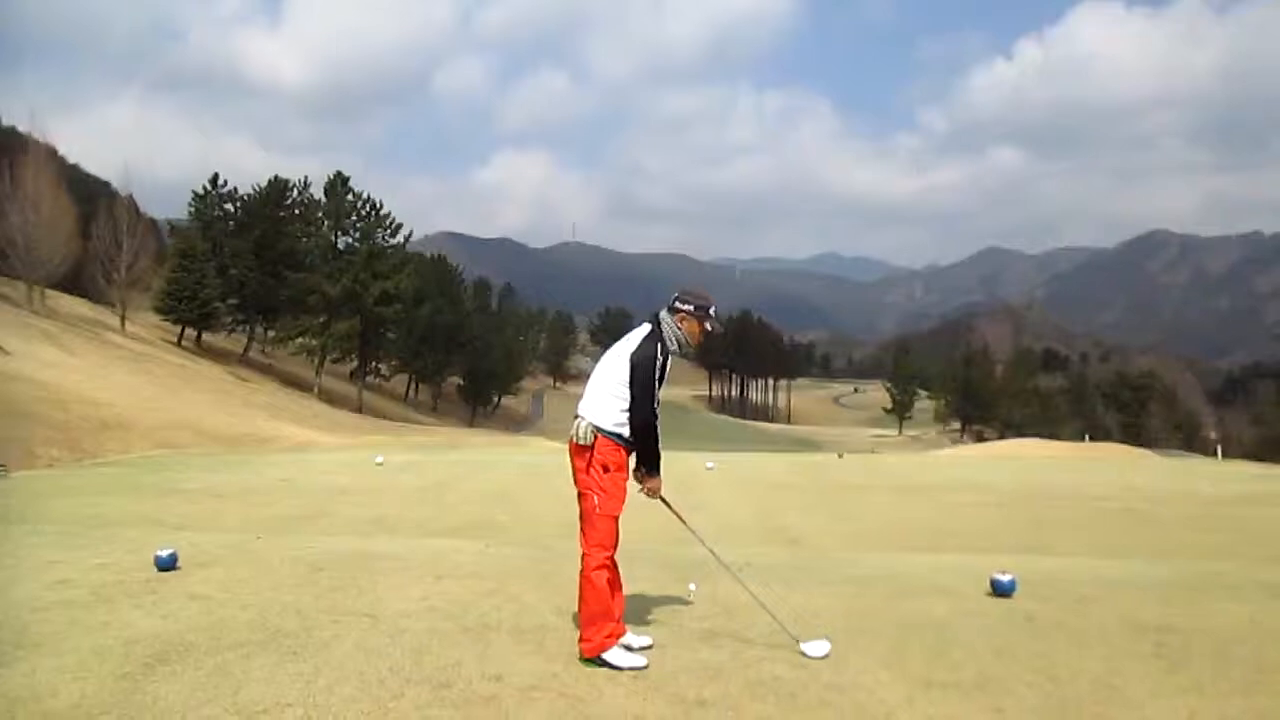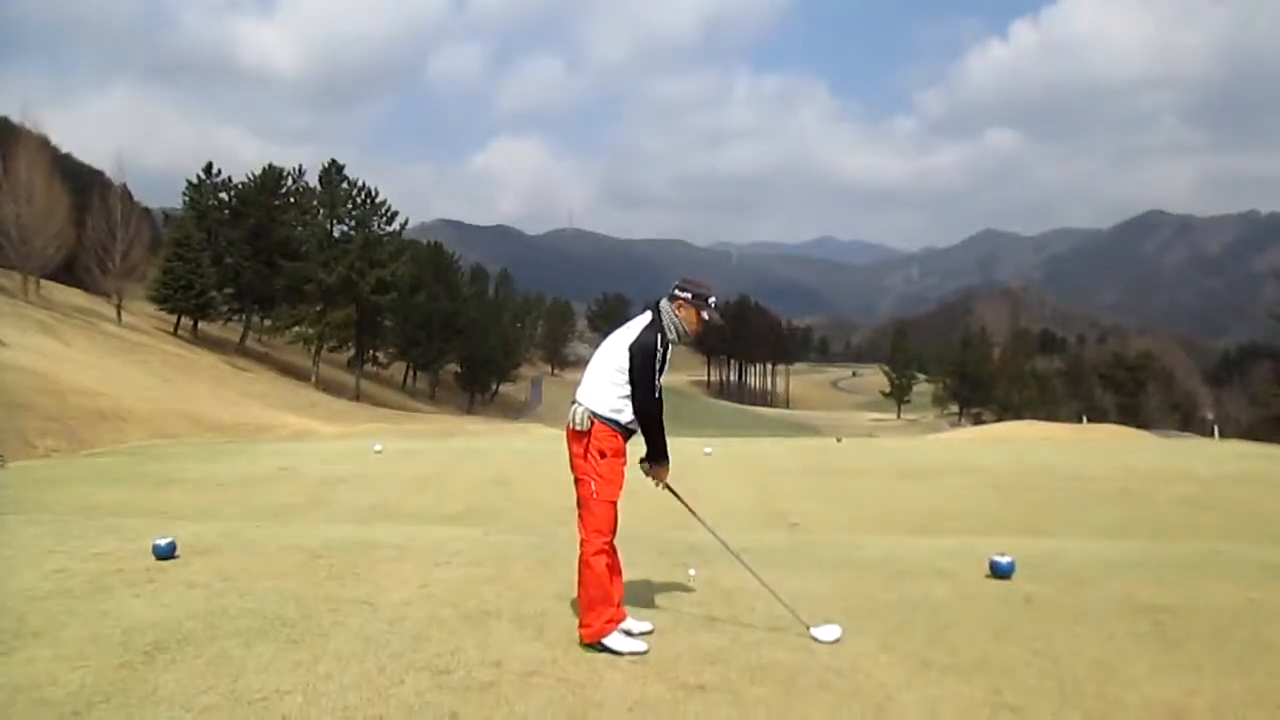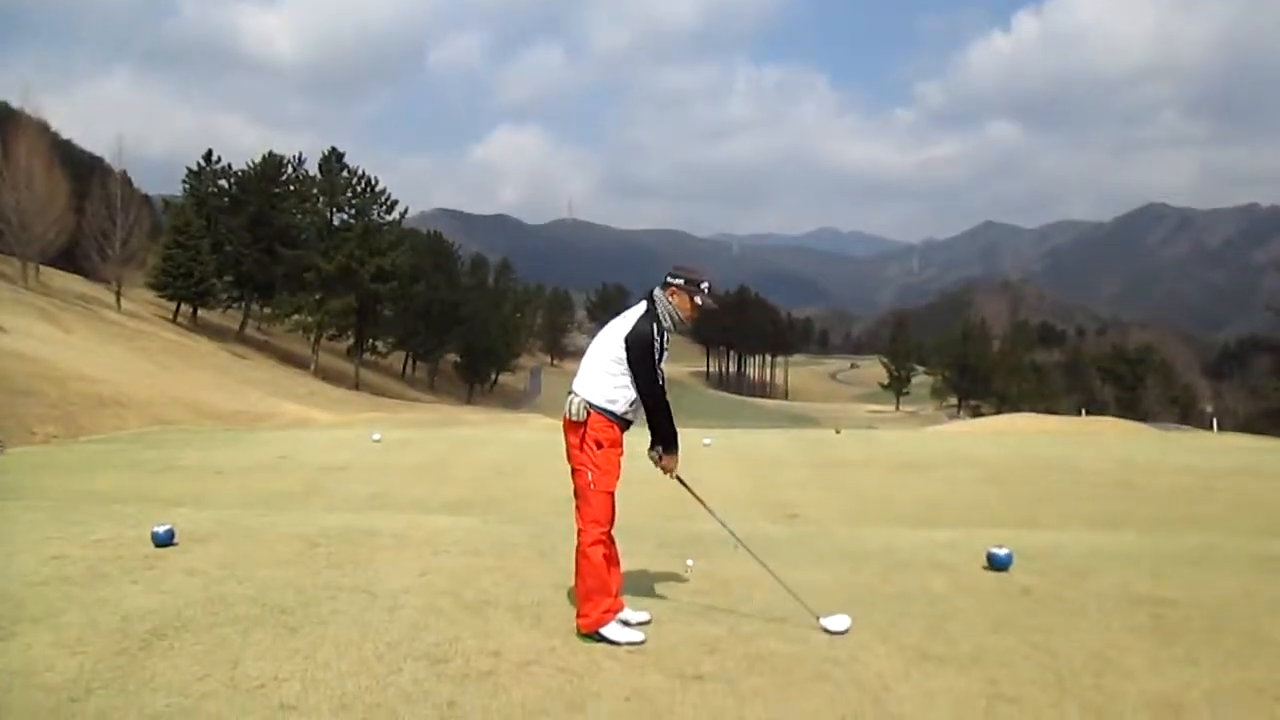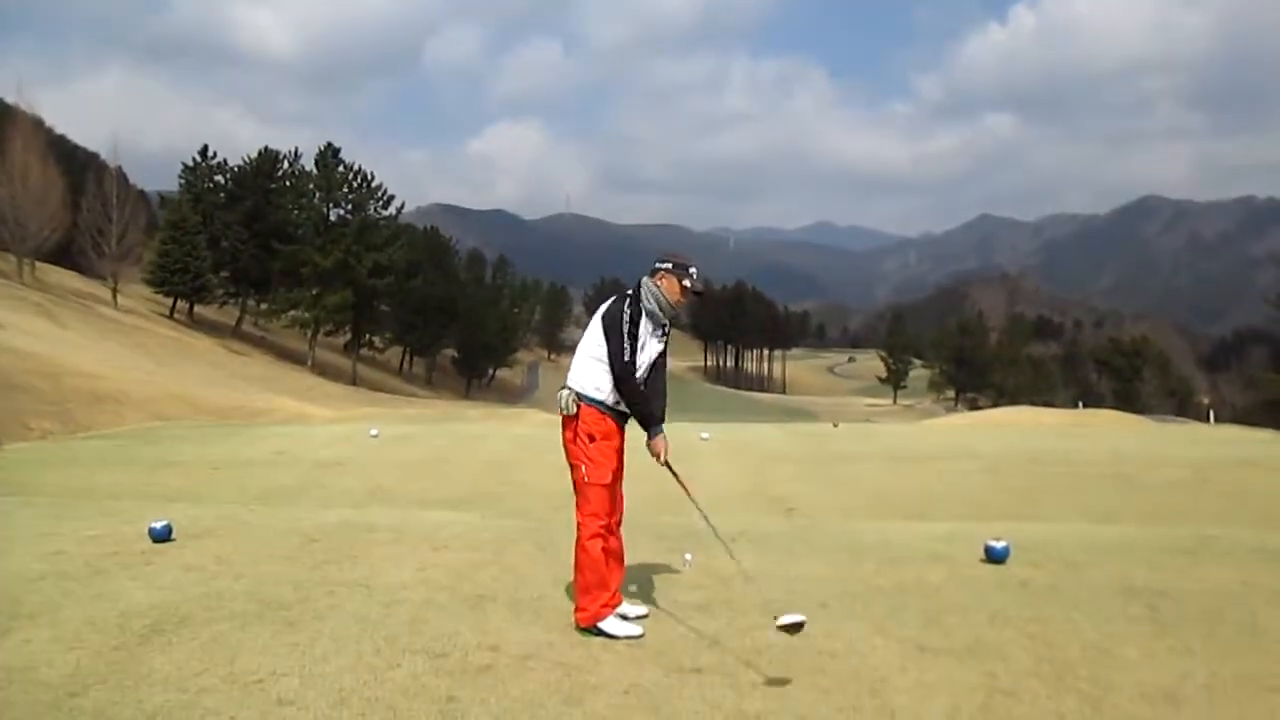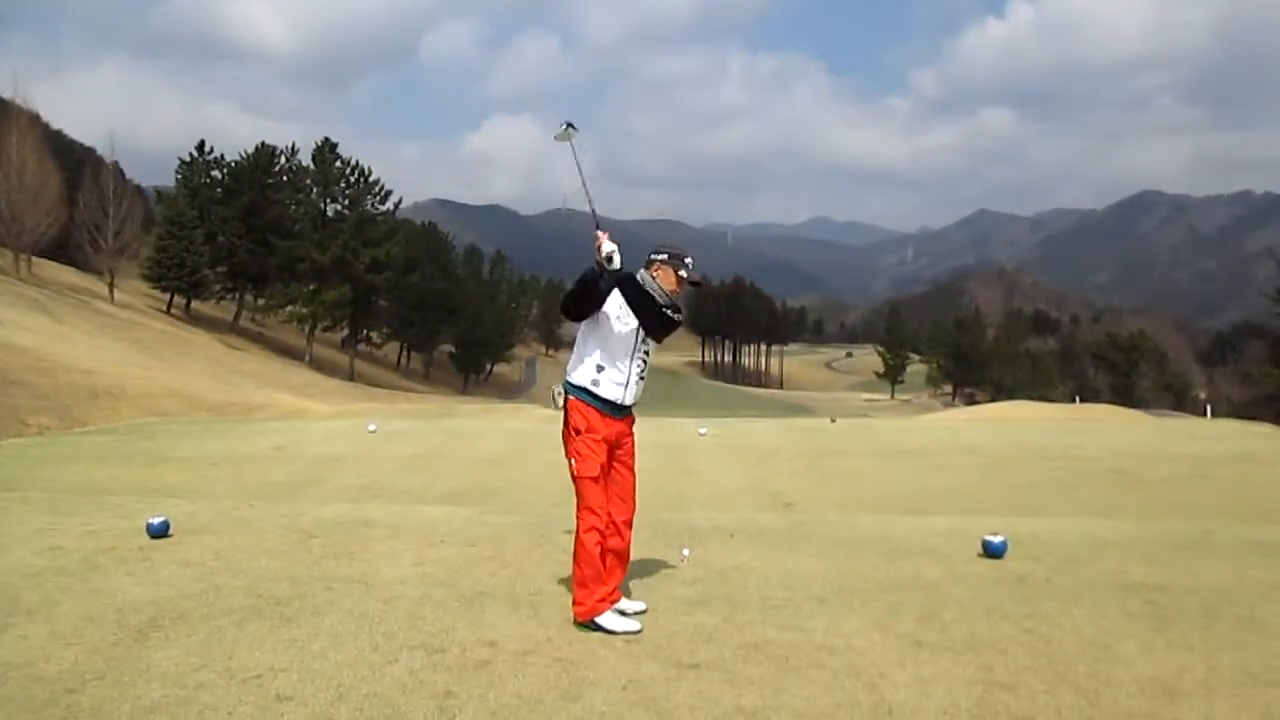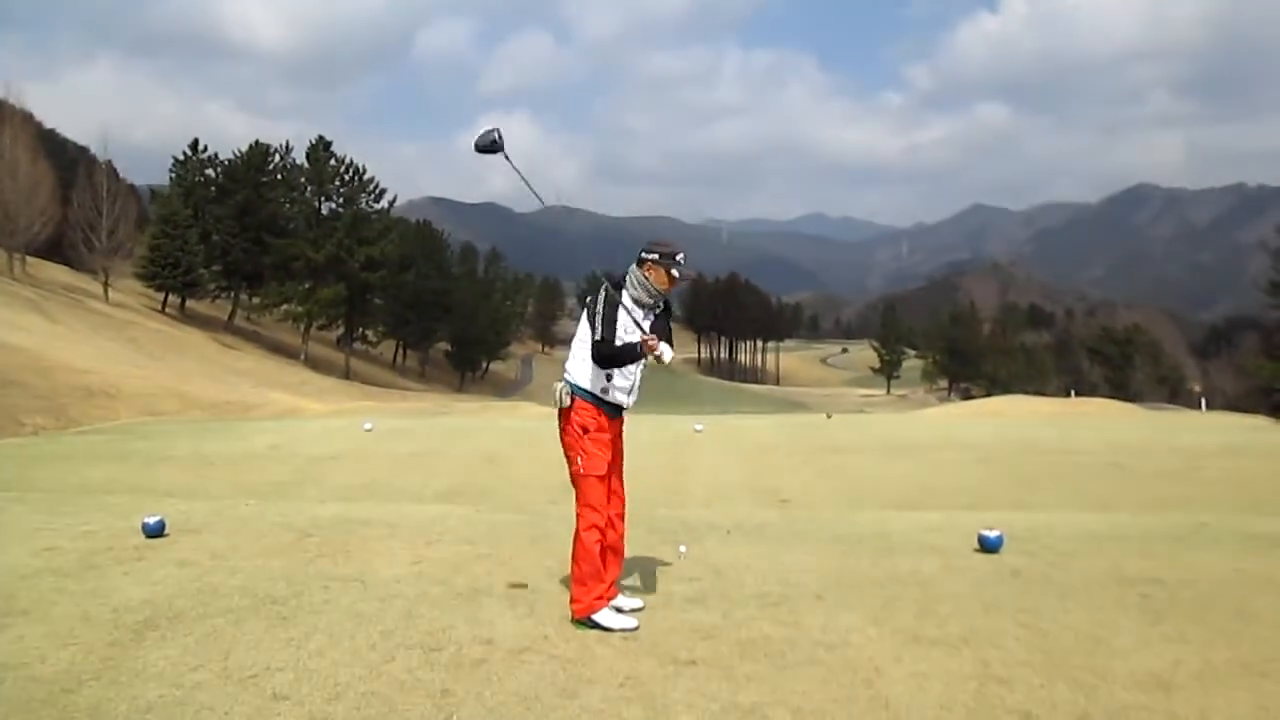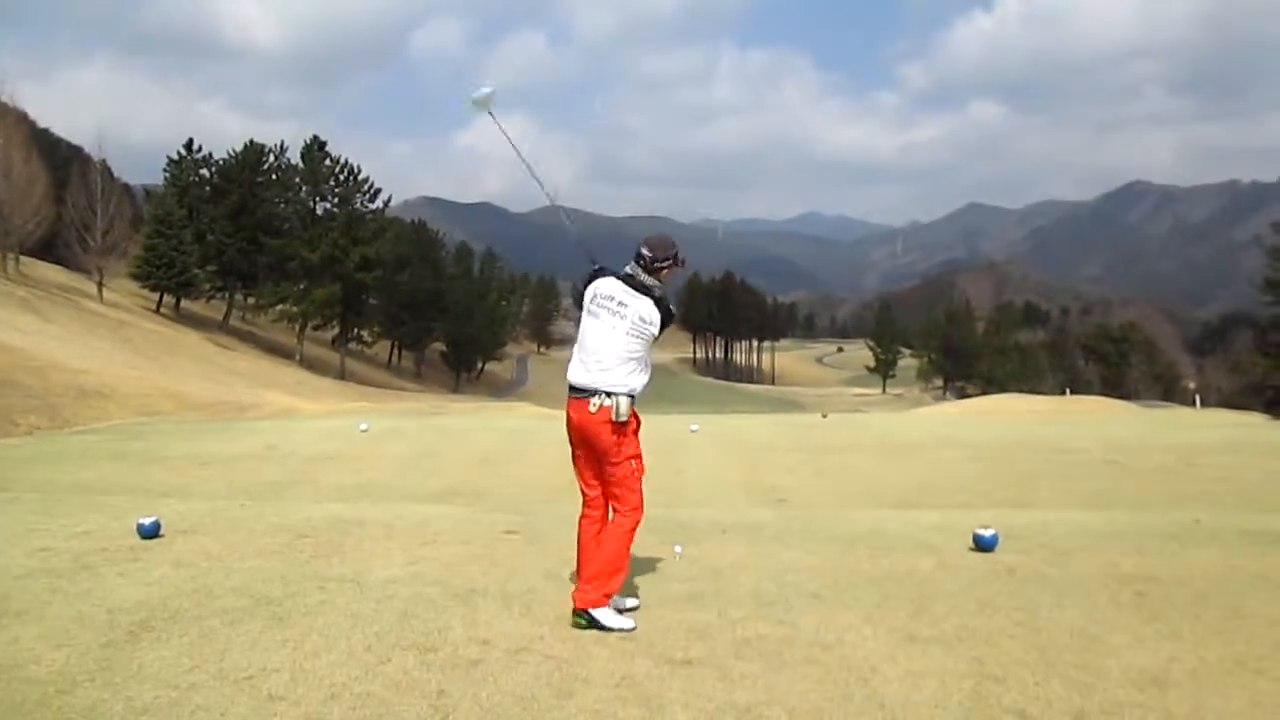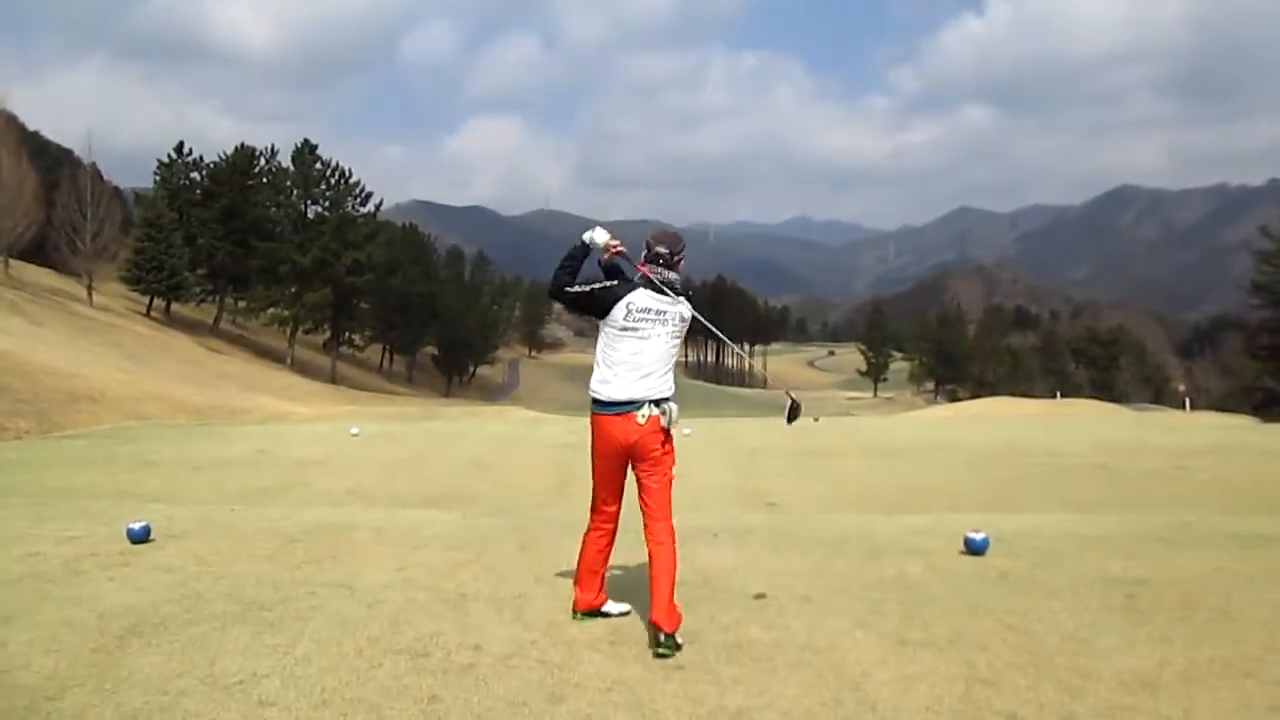
dt=0.4s
person 1, frame 1
left shoulder: (651, 342)
right shoulder: (651, 349)
left elbow: (642, 412)
right elbow: (642, 415)
left wrist: (644, 464)
right wrist: (652, 470)
left hip: (606, 448)
right hip: (600, 448)
left knee: (606, 544)
right knee: (598, 545)
left ankle: (611, 628)
right ankle: (597, 642)
person 1, frame 2
left shoulder: (653, 333)
right shoulder: (650, 339)
left elbow: (648, 402)
right elbow: (646, 404)
left wrist: (654, 455)
right wrist: (659, 459)
left hip: (606, 434)
right hip: (596, 434)
left knee: (605, 530)
right knee: (597, 531)
left ankle: (611, 613)
right ankle: (598, 627)
person 1, frame 3
left shoulder: (651, 323)
right shoulder: (646, 330)
left elbow: (651, 392)
right elbow: (652, 394)
left wrist: (657, 443)
right wrist: (669, 447)
left hip: (603, 425)
right hip: (593, 425)
left knee: (603, 520)
right knee: (594, 522)
left ankle: (609, 603)
right ankle: (596, 617)
person 1, frame 4
left shoulder: (659, 324)
right shoulder: (625, 308)
left elbow: (654, 379)
right elbow: (623, 376)
left wrist: (655, 427)
right wrist: (654, 430)
left hip: (610, 421)
right hip: (589, 418)
left knee: (610, 515)
right knee: (594, 516)
left ankle: (608, 598)
right ankle: (593, 611)
person 1, frame 5
left shoulder: (668, 314)
right shoulder: (606, 287)
left elbow: (647, 311)
right elbow: (571, 309)
left wrist: (617, 268)
right wrist: (600, 268)
left hip: (621, 419)
right hip: (586, 413)
left knee: (621, 512)
right knee: (594, 513)
left ankle: (609, 594)
right ankle: (590, 607)
person 1, frame 6
left shoulder: (657, 311)
right shoulder: (609, 297)
left elbow: (664, 344)
right elbow: (603, 355)
left wrist: (661, 350)
right wrist: (639, 348)
left hip: (611, 416)
right hip: (584, 412)
left knee: (613, 509)
right knee: (593, 510)
left ankle: (605, 591)
right ankle: (587, 603)
person 1, frame 7
left shoulder: (598, 283)
right shoulder: (659, 313)
left hip: (578, 405)
right hip: (612, 414)
left knee: (595, 503)
right knee: (627, 508)
left ankle: (596, 590)
right ankle: (592, 599)
person 1, frame 8
left shoulder: (617, 296)
right shoulder: (684, 309)
left elbow: (559, 288)
left wrist: (589, 243)
right wrist: (612, 264)
left hip: (607, 420)
right hip: (652, 423)
left knee: (603, 514)
right knee: (659, 525)
left ankle: (589, 598)
right ankle: (664, 625)
